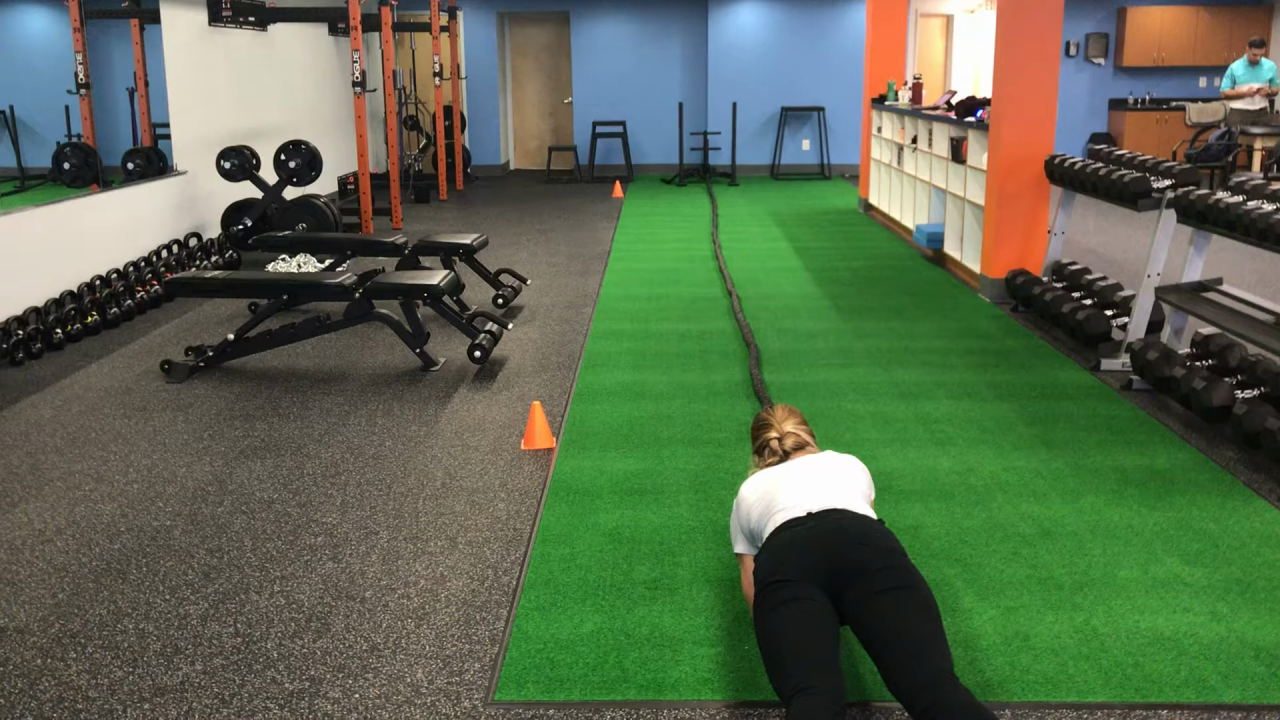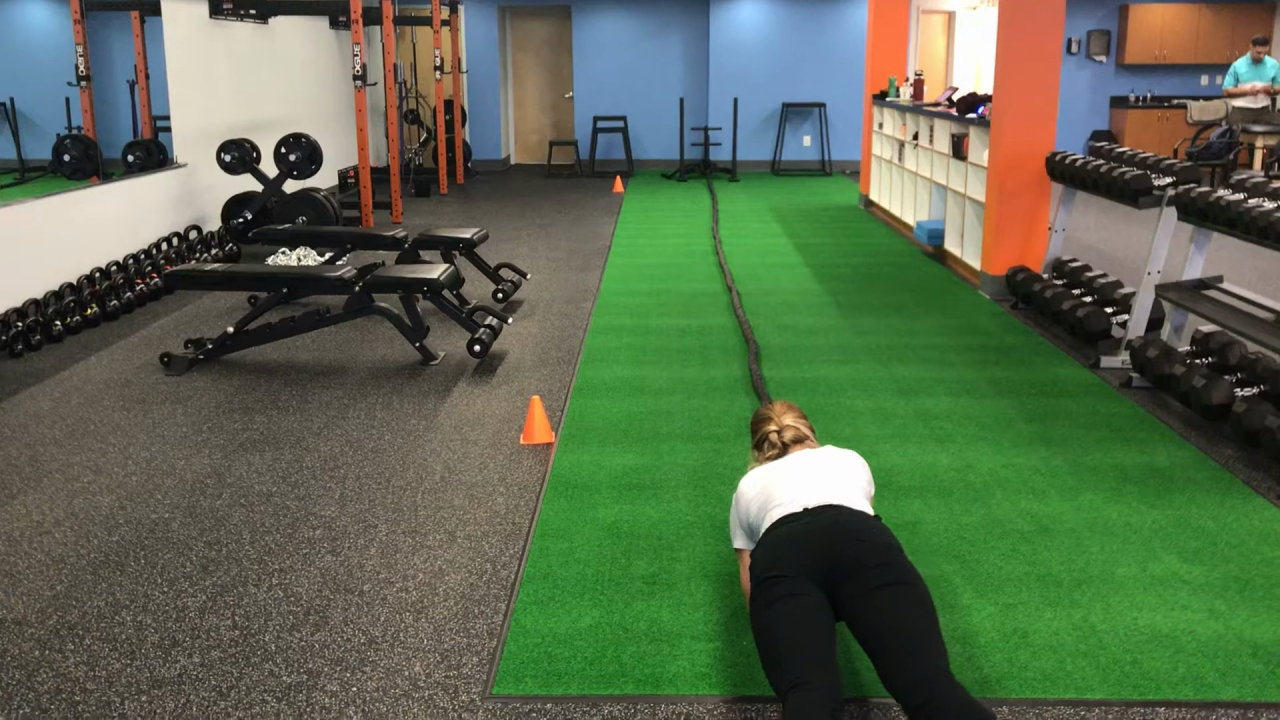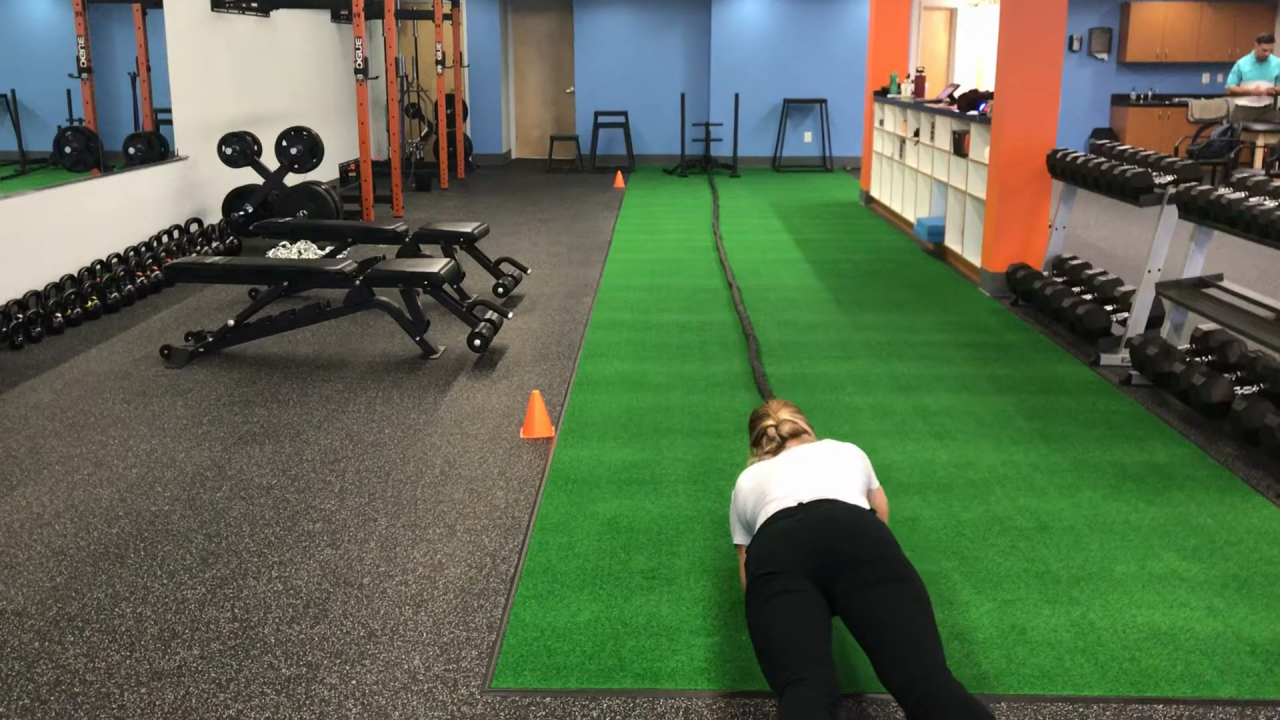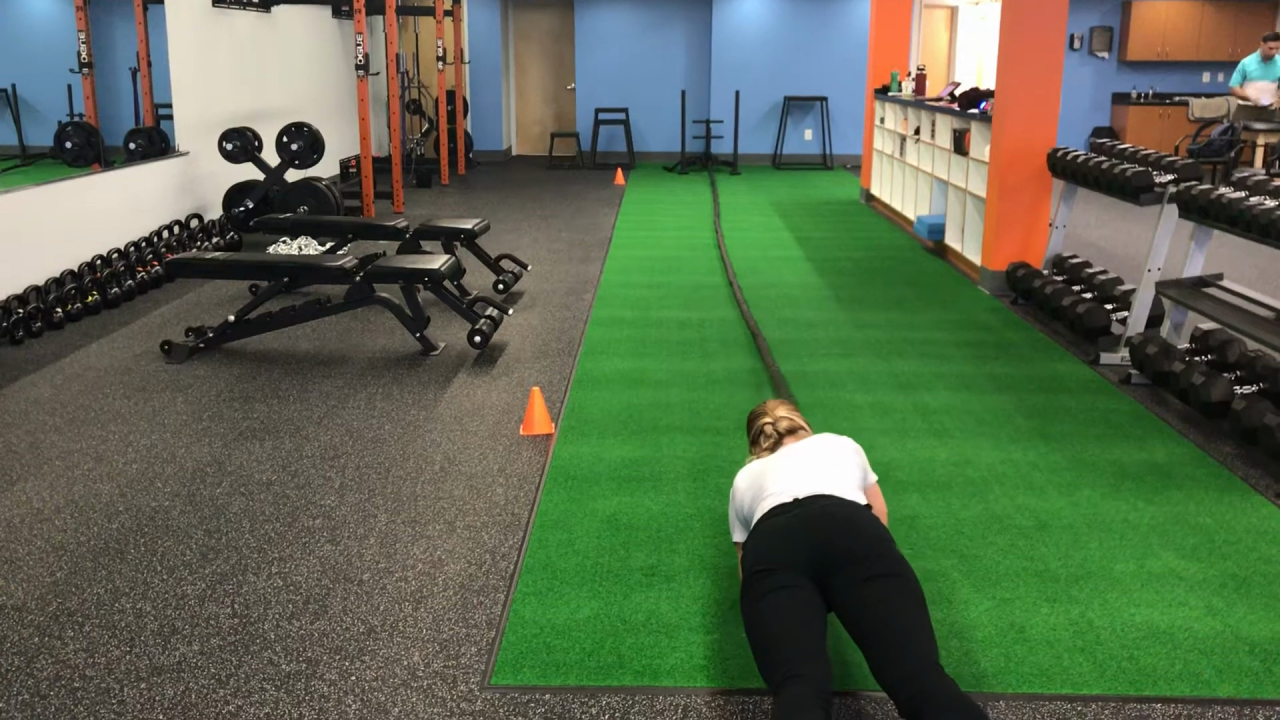
dt=0.2s
person 1, frame 1
left shoulder: (749, 491)
right shoulder: (848, 463)
left elbow: (752, 584)
left hip: (785, 563)
right hip: (866, 546)
right knee: (935, 687)
person 1, frame 2
left shoulder: (748, 485)
right shoulder: (848, 458)
left elbow: (751, 585)
left hip: (781, 559)
right hip: (862, 543)
right knee: (931, 684)
person 1, frame 3
left shoulder: (747, 480)
right shoulder: (846, 451)
left elbow: (748, 571)
left hip: (777, 553)
right hip: (855, 538)
right knee: (927, 680)
person 1, frame 4
left shoulder: (745, 477)
right shoulder: (842, 444)
left elbow: (746, 560)
right elbow: (879, 518)
left hip: (773, 548)
right hip: (851, 533)
left knee: (800, 691)
right knee: (920, 677)
